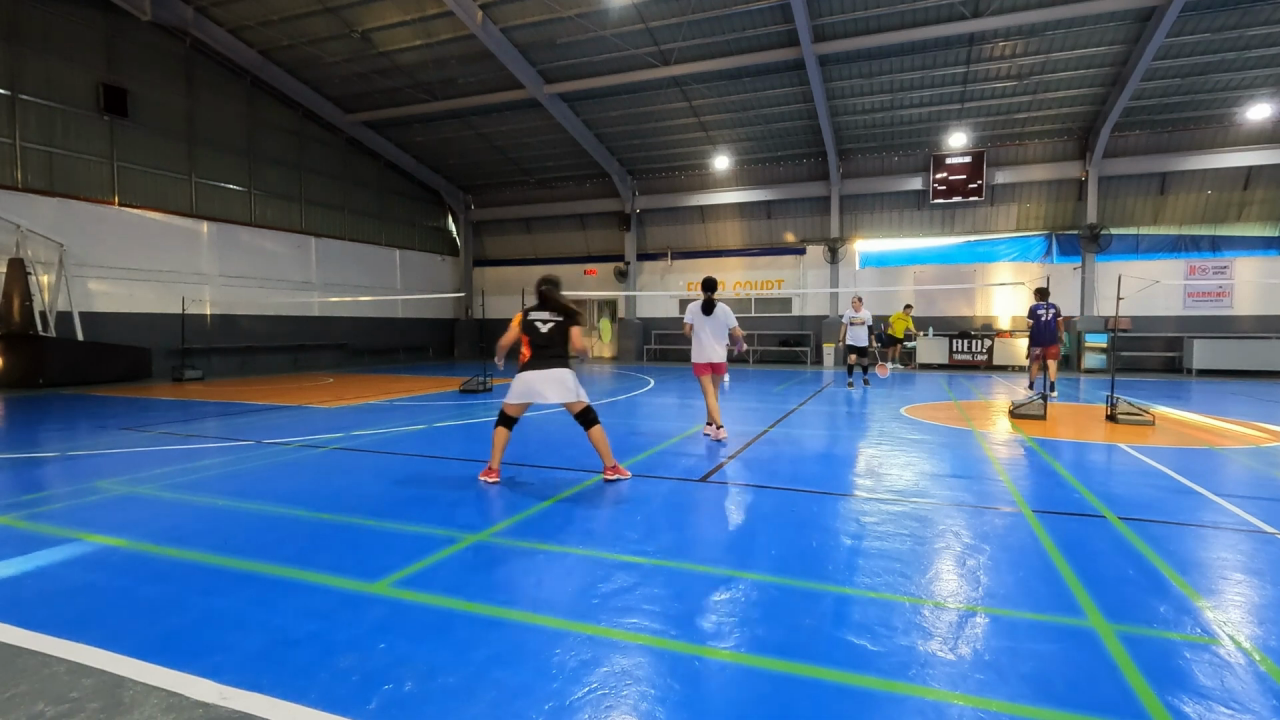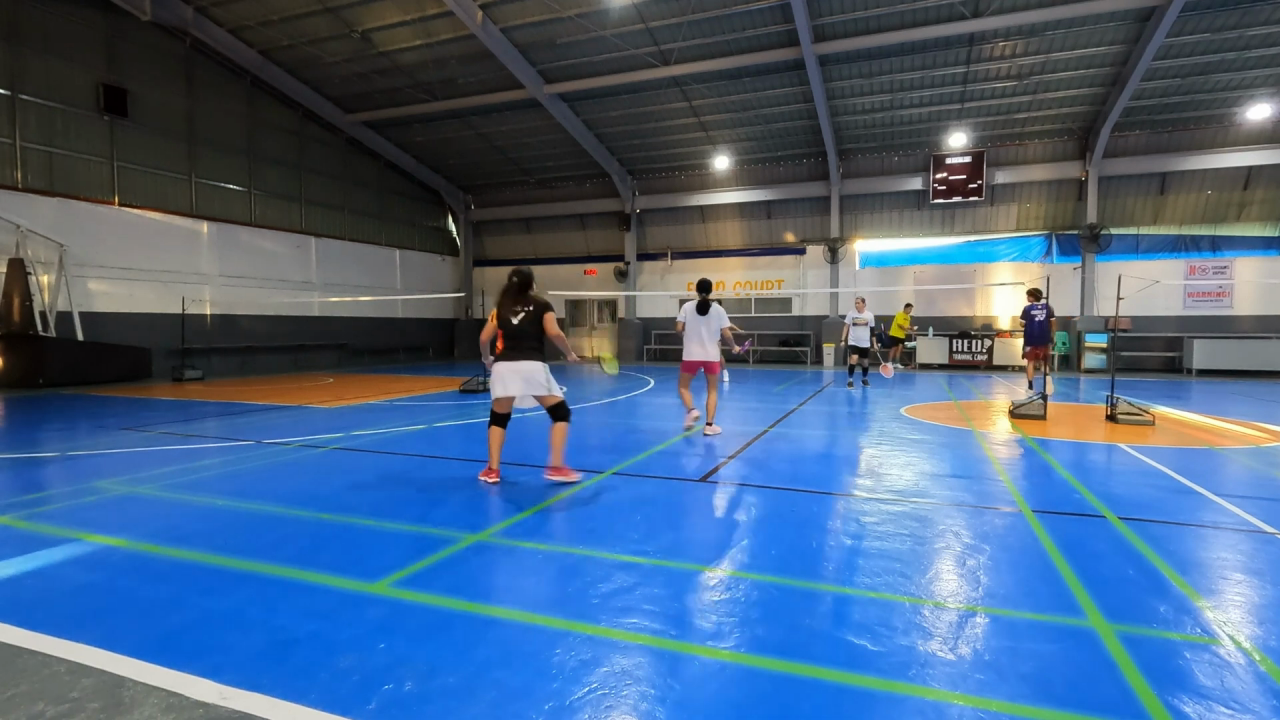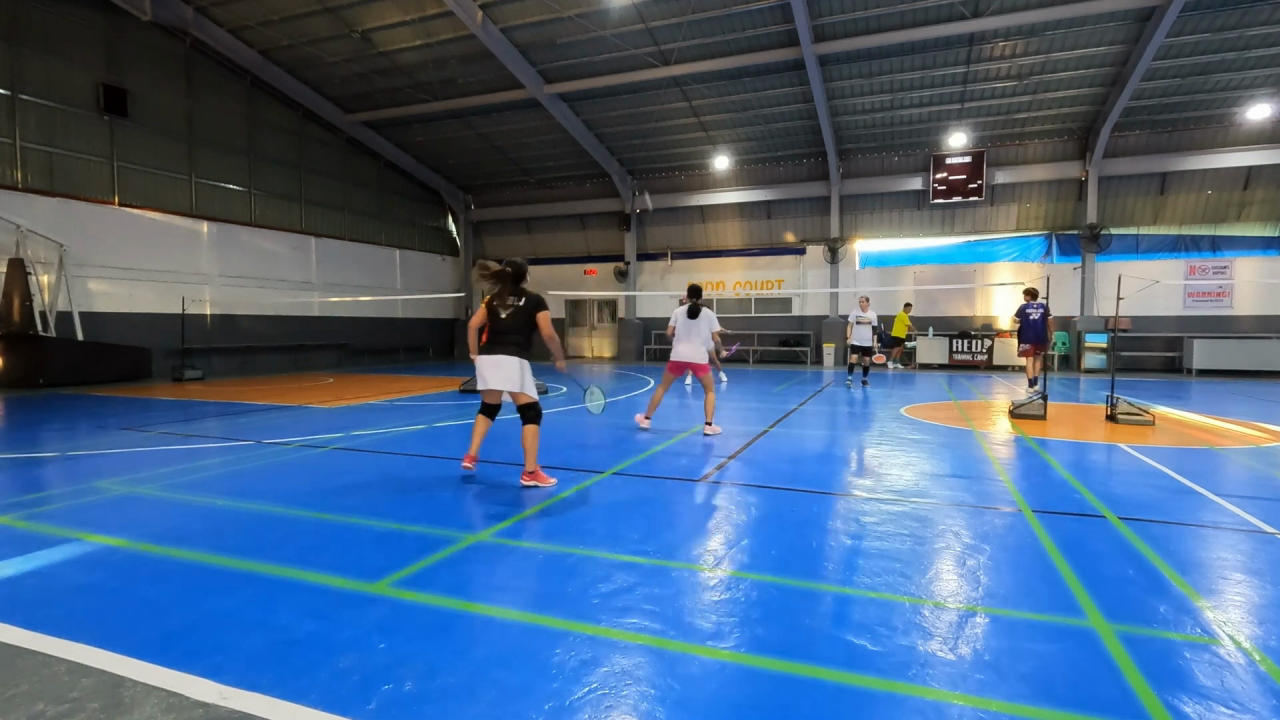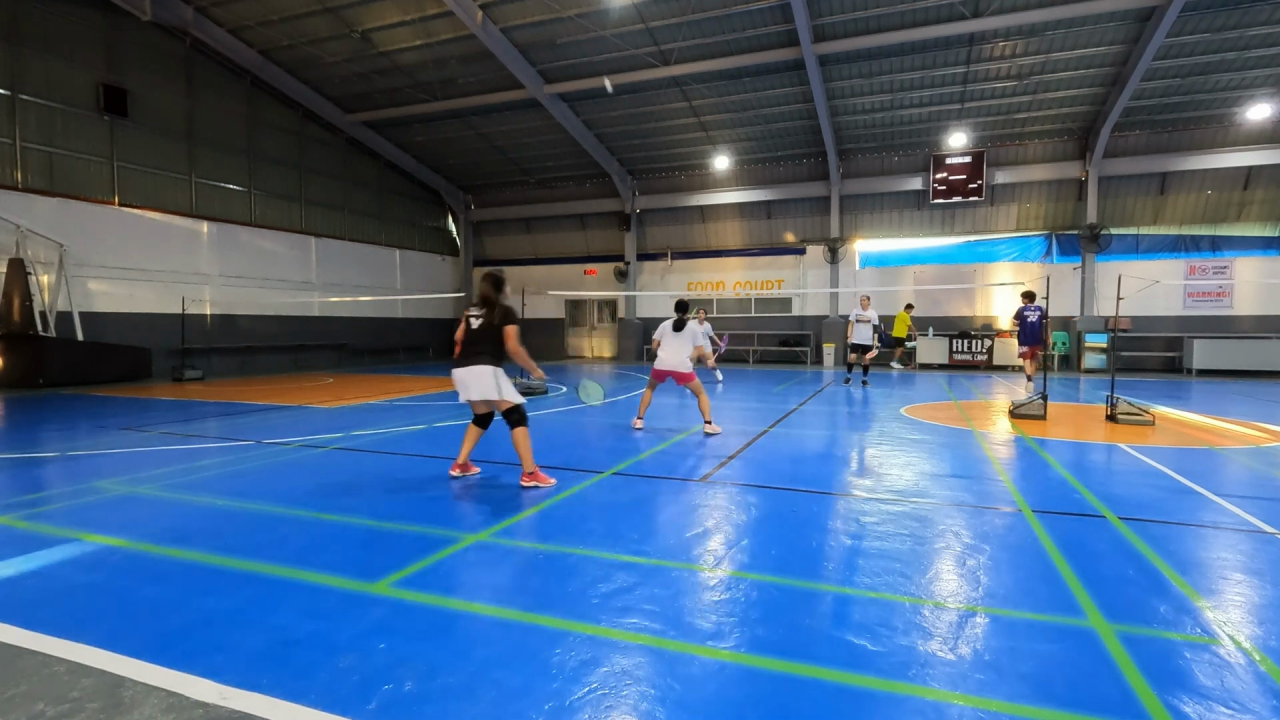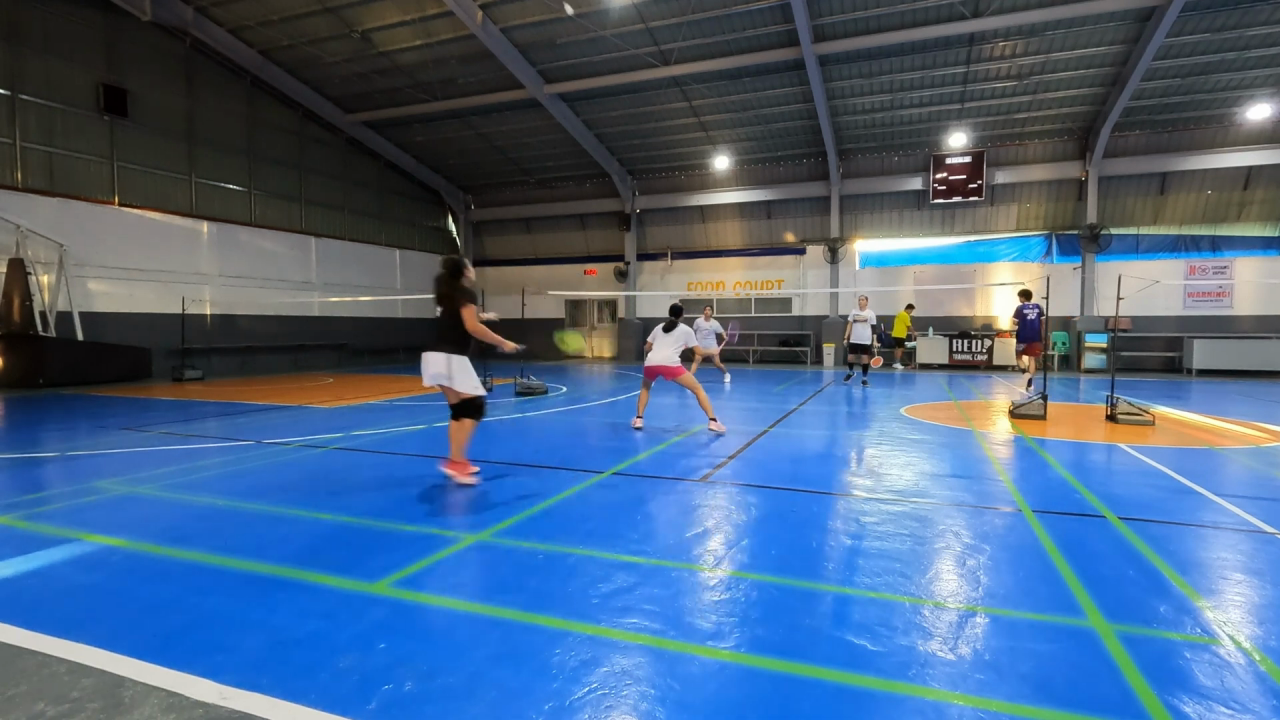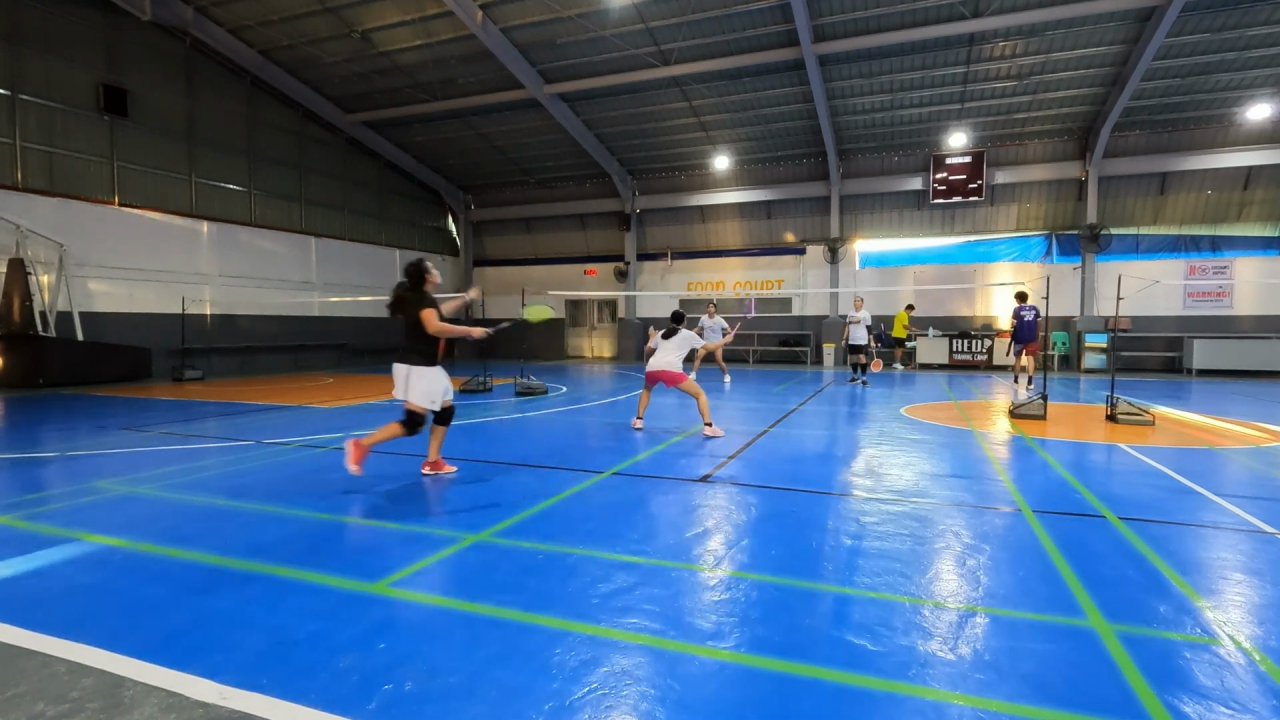
dt=0.2s
person 1, frame 1
left shoulder: (525, 314)
right shoulder: (570, 315)
left elbow: (504, 343)
right elbow: (578, 347)
left wrist: (499, 359)
right wrist: (585, 353)
left hip: (528, 374)
right hip: (560, 373)
left knee: (505, 419)
right knee: (589, 418)
left ankle: (493, 469)
right ankle: (611, 467)
person 1, frame 2
left shoulder: (501, 308)
right shoulder: (541, 305)
left elbow: (486, 338)
right elbow: (554, 333)
left wrist: (488, 359)
right wrist: (569, 353)
left hip: (504, 367)
right hip: (533, 366)
left knee: (499, 418)
right knee: (561, 413)
left ankle: (492, 470)
right ankle: (556, 467)
person 1, frame 3
left shoulder: (493, 298)
right shoulder: (535, 300)
left elbow: (473, 326)
right elbow: (548, 333)
left wrist: (474, 353)
right wrist: (559, 359)
left hip: (487, 359)
right hip: (513, 361)
left knee: (489, 408)
right knee: (531, 413)
left ankle: (471, 456)
right ankle: (531, 472)
person 1, frame 4
left shoulder: (472, 309)
right shoulder: (506, 312)
left elbow: (459, 338)
right elbow: (513, 348)
right wrist: (534, 370)
left hip: (461, 370)
right hip: (486, 370)
left knee: (482, 417)
right knee: (517, 417)
left ankle: (461, 463)
right ankle: (530, 473)
person 1, frame 5
left shoulder: (447, 293)
right shoulder: (465, 293)
right elbow: (472, 326)
left wrist: (481, 317)
right wrist: (503, 343)
left hip: (436, 357)
right hip: (451, 358)
left knee: (460, 409)
right knee: (475, 407)
left ankle: (455, 461)
right ankle: (458, 462)
person 1, frame 6
left shoulder: (421, 299)
right shoulder: (423, 298)
left elbow: (440, 311)
right elbow: (435, 328)
left wrist: (466, 298)
right wrist: (470, 331)
left hip: (426, 367)
right hip: (417, 368)
left knee: (446, 412)
right knee: (413, 424)
left ankle: (433, 461)
right ankle: (360, 445)
